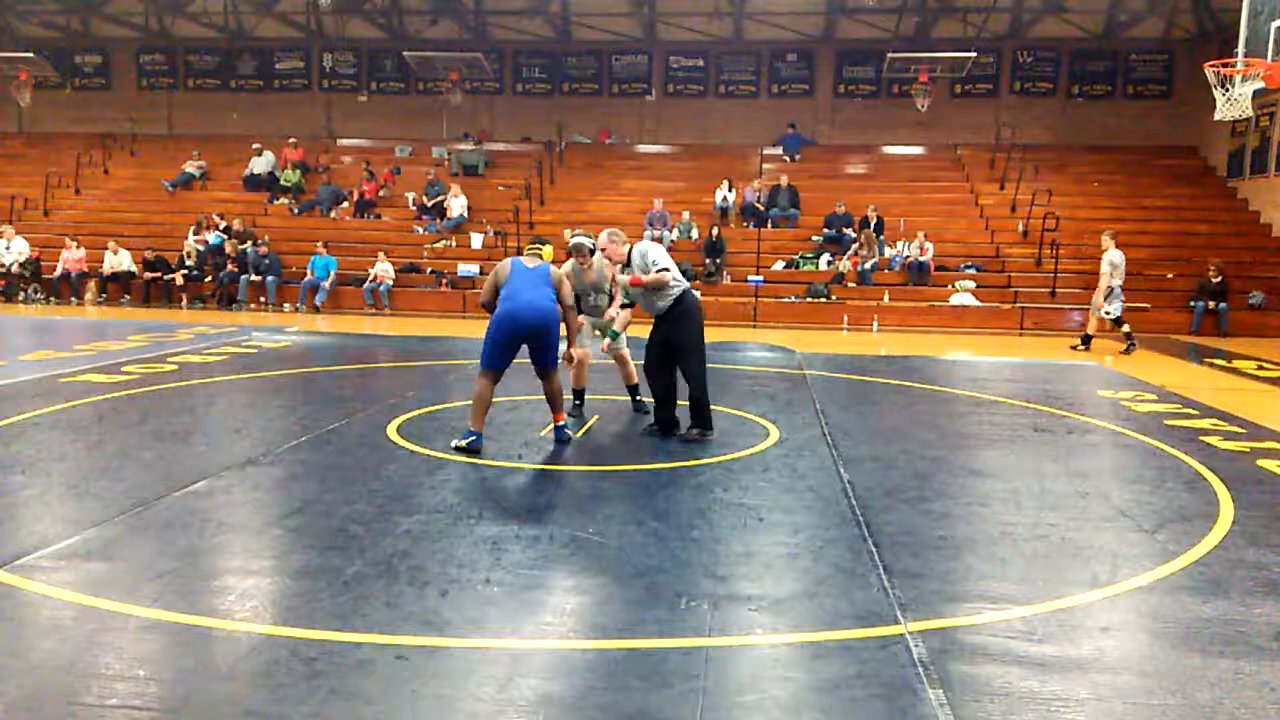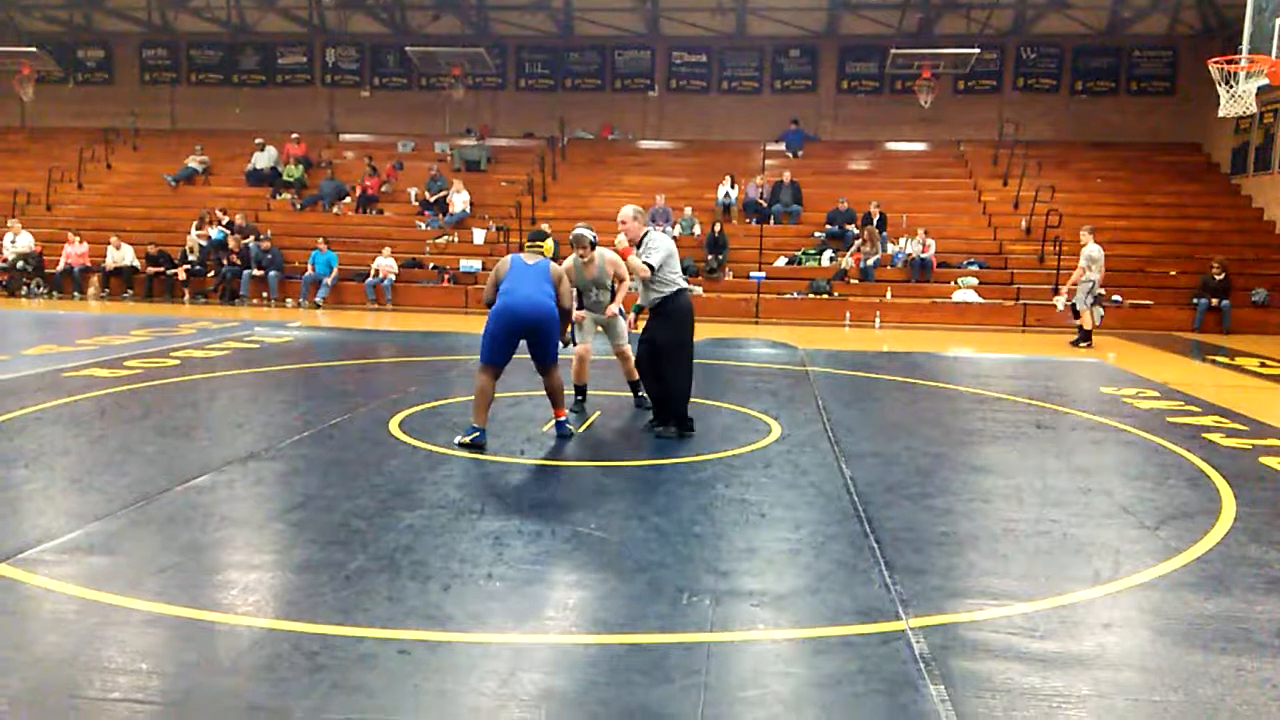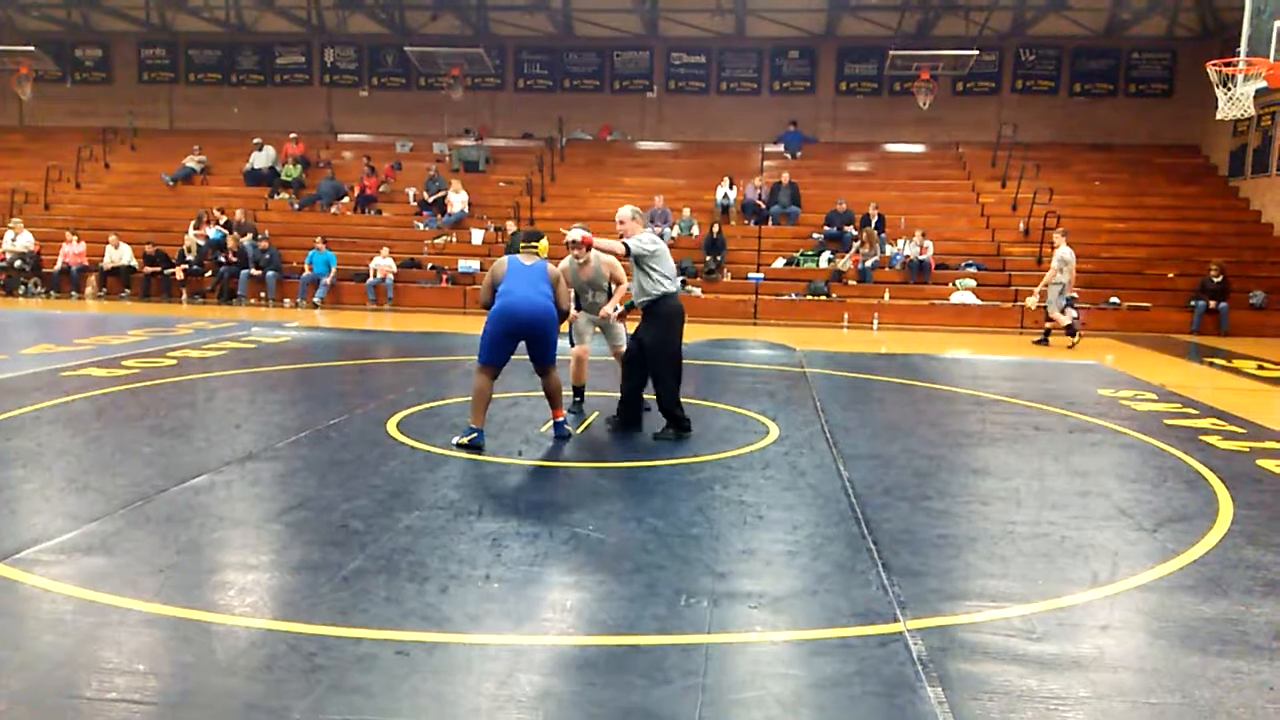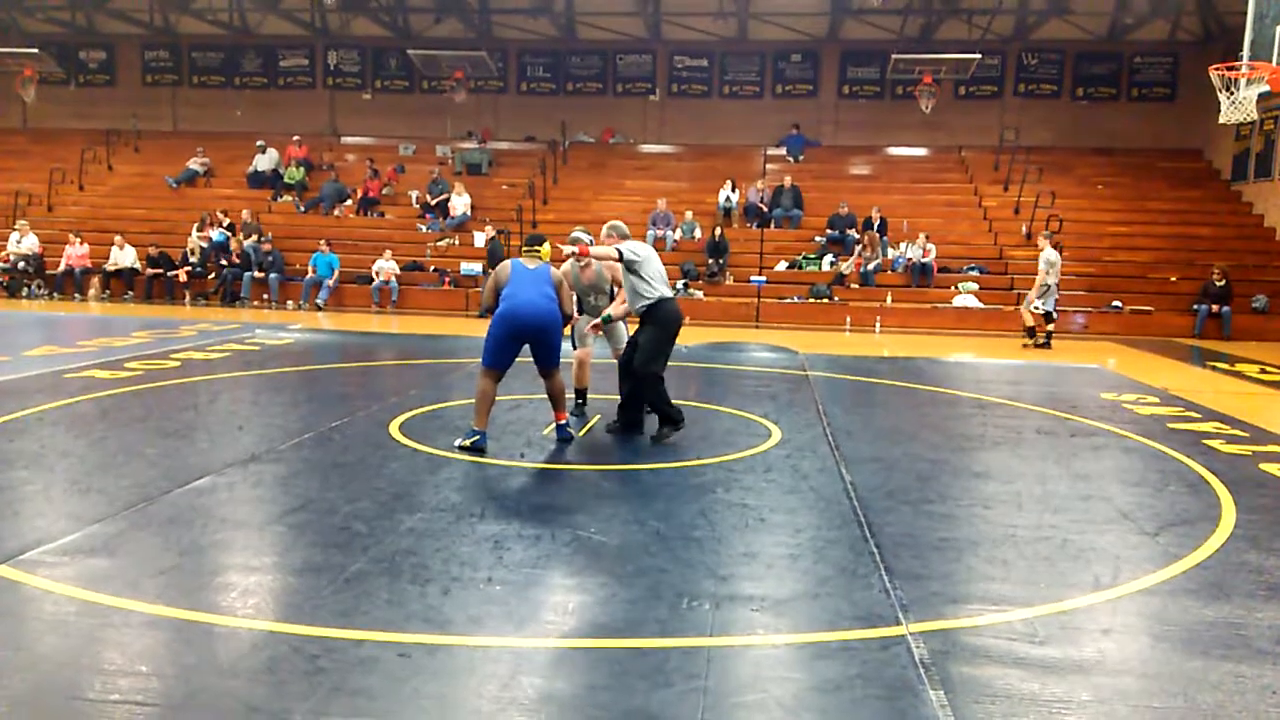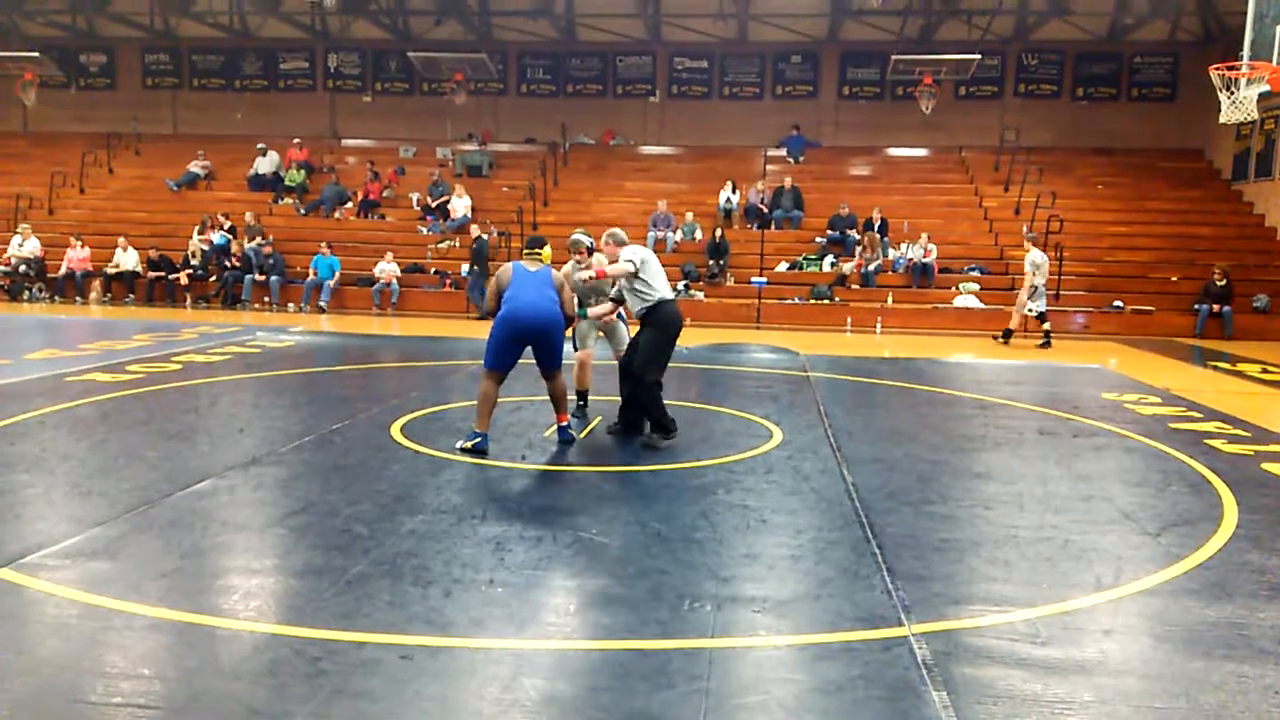
dt=0.3s
person 1, frame 1
left shoulder: (647, 250)
right shoulder: (623, 272)
left elbow: (665, 277)
right elbow: (626, 309)
left wrist: (634, 280)
right wrist: (611, 336)
left hip: (682, 310)
right hip: (663, 318)
left knee: (692, 369)
right knee: (655, 368)
left ankle: (702, 426)
right ankle: (665, 423)
person 1, frame 2
left shoulder: (657, 241)
right shoulder: (638, 248)
left elbow: (644, 272)
left wrist: (625, 251)
right wrist: (636, 310)
left hip: (675, 309)
right hip: (658, 312)
left knee: (674, 368)
right knee: (645, 363)
left ankle: (682, 424)
right ankle: (663, 417)
person 1, frame 3
left shoulder: (648, 240)
right shoulder: (639, 247)
left elbow: (618, 250)
left wrist: (585, 239)
right wrist: (627, 306)
left hip: (664, 312)
right hip: (654, 313)
left knee: (663, 370)
right knee: (632, 362)
left ankle: (679, 425)
right ankle: (628, 417)
person 1, frame 4
left shoulder: (637, 248)
right shoulder: (629, 262)
left elbow: (611, 254)
right elbow: (630, 303)
left wrist: (580, 250)
right wrist: (604, 320)
left hip: (662, 316)
right hip: (651, 317)
left knee: (645, 368)
right knee: (627, 365)
left ankle: (671, 419)
right ankle: (629, 420)
person 1, frame 5
left shoulder: (634, 252)
right shoulder: (621, 268)
left elbow: (627, 269)
right elbow: (609, 307)
left wrist: (595, 274)
right wrist: (579, 314)
left hip: (663, 317)
right hip: (652, 319)
left knee: (643, 373)
right knee: (629, 367)
left ankle: (663, 426)
right ankle: (629, 422)
person 2, frame 1
left shoulder: (505, 265)
right shoulder: (554, 272)
left elbow: (485, 301)
right elbow: (569, 306)
right wrist: (572, 346)
left hip: (509, 318)
right hip: (545, 319)
left knee: (487, 376)
right knee: (549, 374)
left ankle: (474, 436)
right ankle: (561, 428)
person 2, frame 2
left shoulder: (506, 262)
right shoulder: (555, 269)
left elbow: (488, 300)
right elbow: (566, 306)
right wrist: (563, 332)
left hip: (507, 313)
right hip: (544, 314)
left knee: (488, 372)
right knee: (549, 370)
left ankle: (477, 432)
right ankle: (562, 423)
person 2, frame 3
left shoulder: (501, 263)
right shoulder: (551, 270)
left elbow: (485, 301)
right elbow: (564, 308)
right wrist: (554, 326)
left hip: (506, 314)
right hip: (543, 316)
left knee: (485, 373)
right knee: (547, 371)
left ankle: (475, 433)
right ankle: (560, 424)
person 2, frame 4
left shoulder: (505, 267)
right shoulder: (554, 274)
left elbow: (487, 305)
right elbow: (567, 312)
right wrist: (556, 330)
left hip: (510, 318)
right hip: (547, 319)
left knee: (489, 376)
right knee: (551, 374)
left ankle: (477, 435)
right ankle: (562, 426)
person 2, frame 5
left shoulder: (506, 270)
right shoulder: (555, 276)
left elbow: (489, 308)
right elbow: (569, 314)
right wrist: (558, 332)
left hip: (512, 320)
right hip: (549, 321)
left knee: (491, 377)
right knee: (553, 376)
left ankle: (479, 436)
right ankle: (564, 428)
person 3, frame 1
left shoulder: (608, 262)
right shoulder: (567, 270)
left wrist: (613, 308)
left hip: (608, 314)
right hip: (583, 316)
left knee: (622, 355)
right knee: (580, 357)
left ankle: (636, 398)
right ankle: (577, 402)
person 3, frame 2
left shoulder: (610, 258)
right shoulder: (568, 265)
left elbow: (625, 280)
left wrist: (616, 304)
right wrist: (572, 311)
left hip: (611, 309)
right hip: (585, 312)
left knee: (624, 352)
right knee: (582, 353)
left ankle: (638, 394)
right ankle: (579, 398)
person 3, frame 3
left shoulder: (607, 260)
right shoulder: (565, 266)
left elbow: (623, 283)
left wrist: (611, 306)
right wrist: (568, 310)
left hip: (608, 311)
right hip: (582, 313)
left knee: (622, 353)
right knee: (579, 354)
right ankle: (577, 398)
person 3, frame 4
left shoulder: (608, 264)
right shoulder: (566, 270)
left elbow: (624, 286)
right hip: (584, 316)
left knee: (623, 355)
right knee: (581, 357)
right ankle: (580, 401)
person 3, frame 5
left shoulder: (608, 265)
right shoulder: (567, 272)
left hip: (611, 315)
right hip: (585, 318)
left knee: (625, 357)
right knee: (582, 359)
right ankle: (581, 403)
